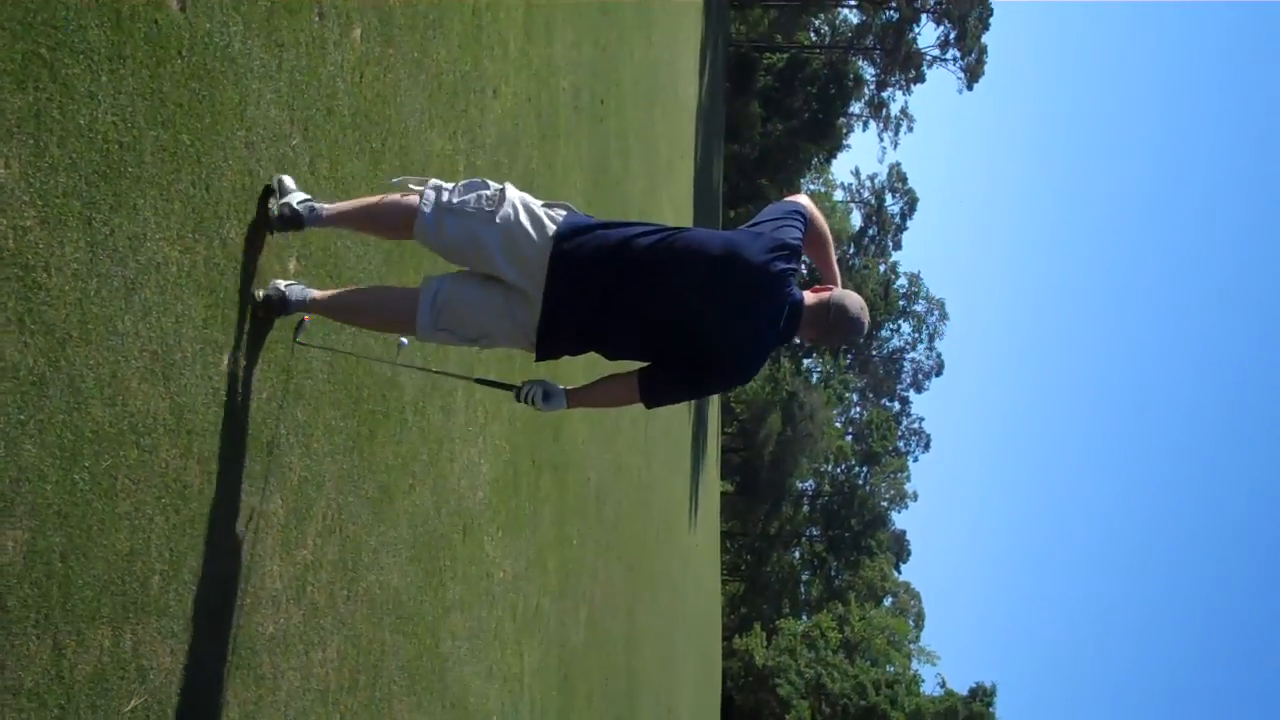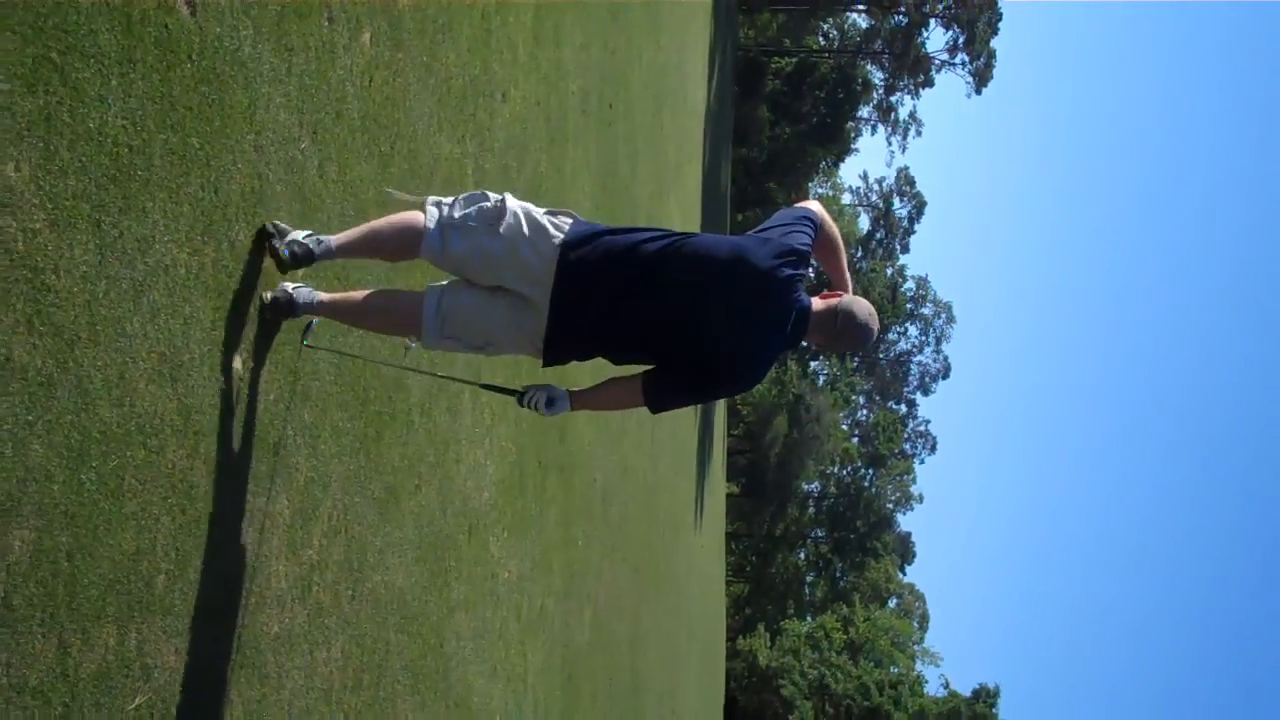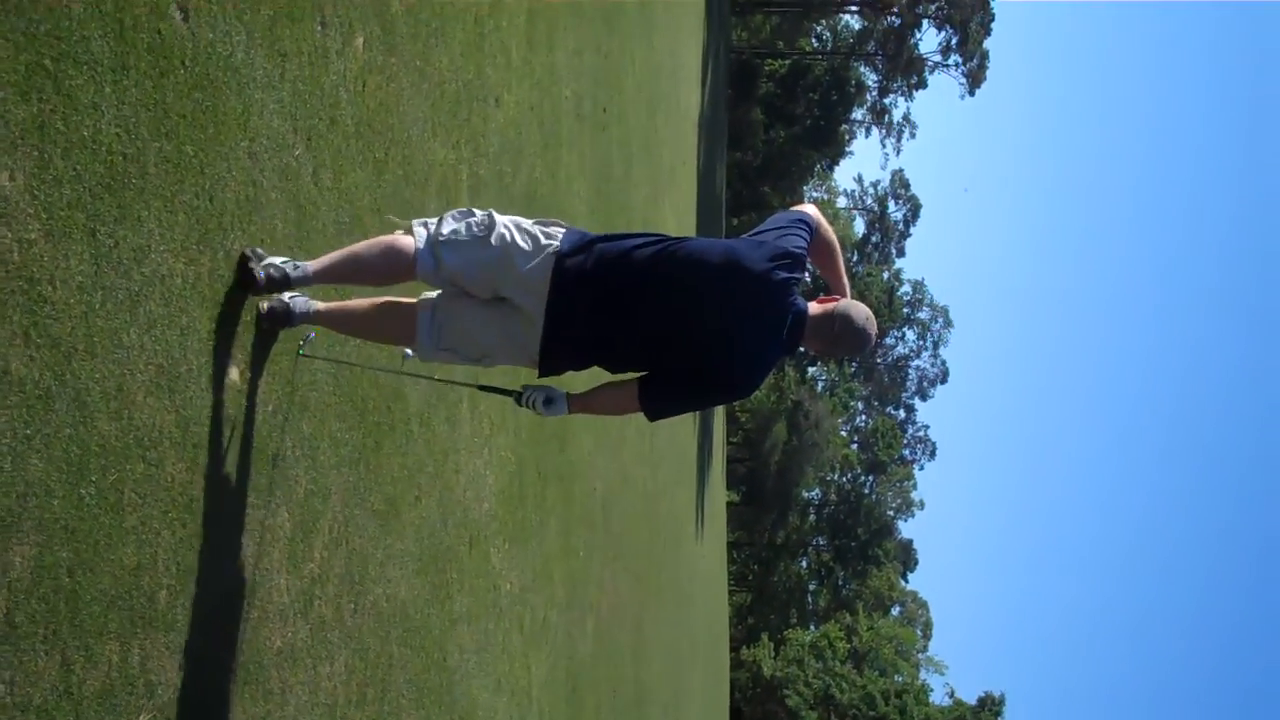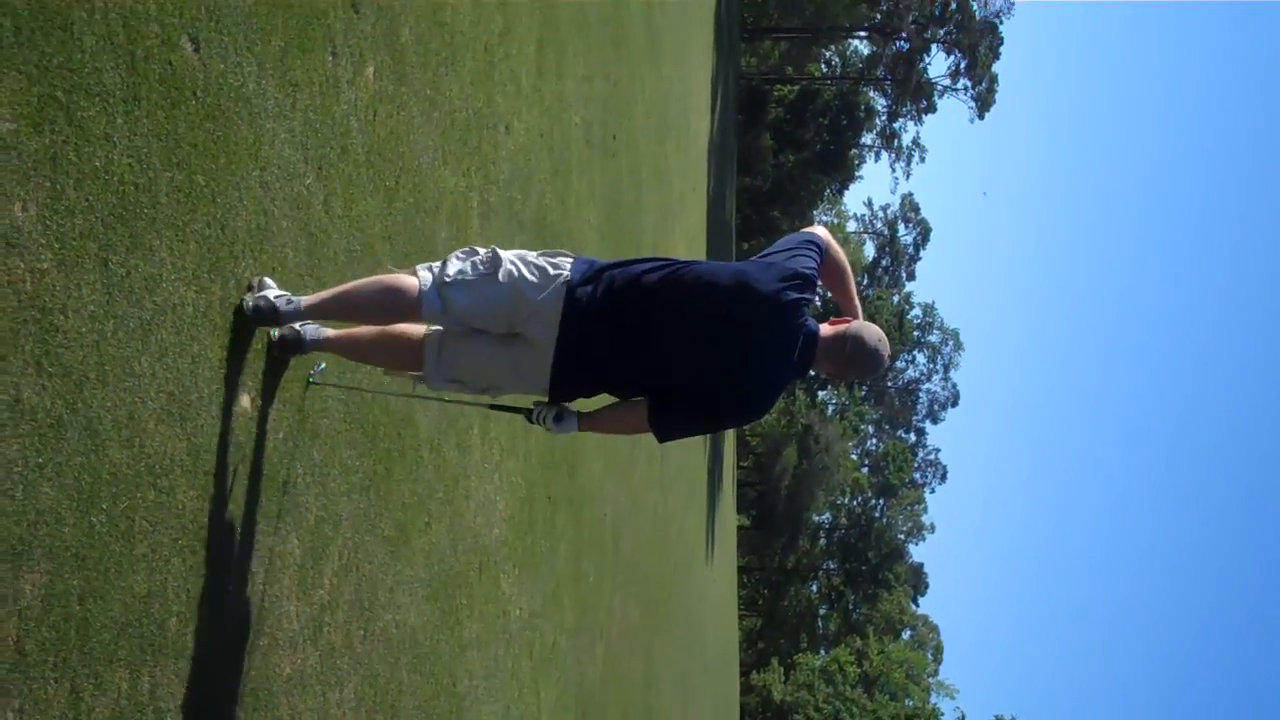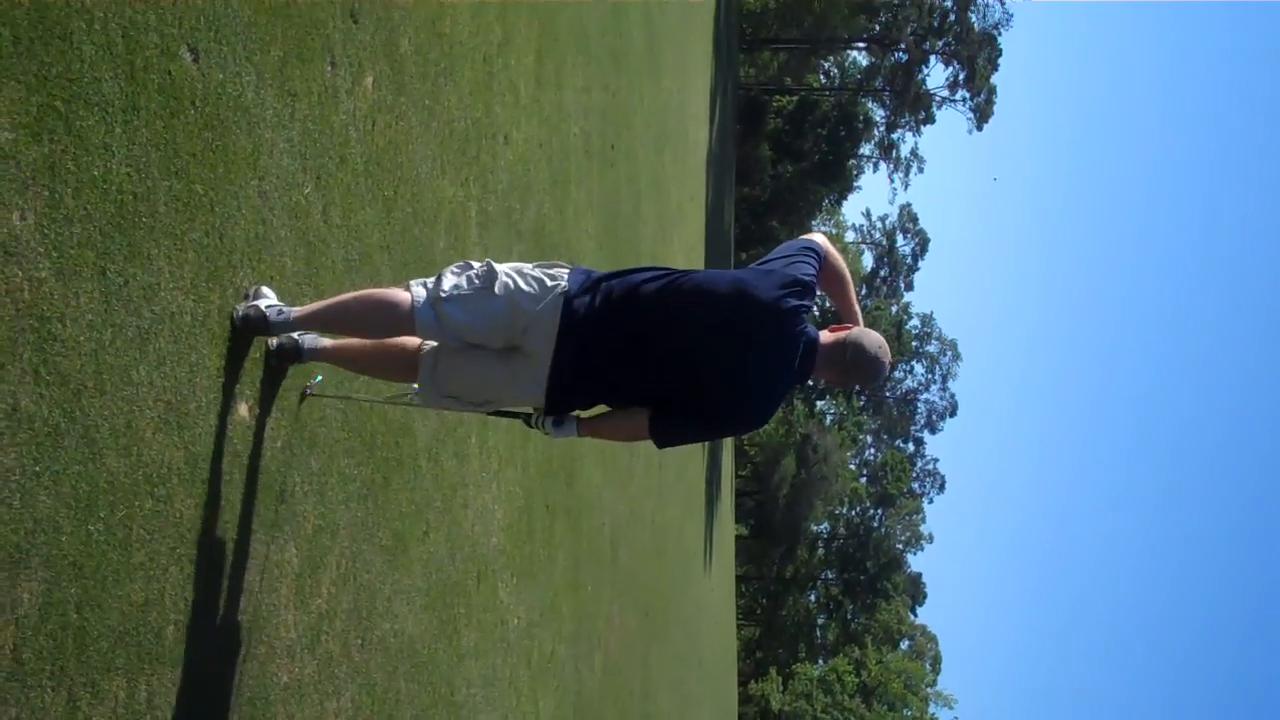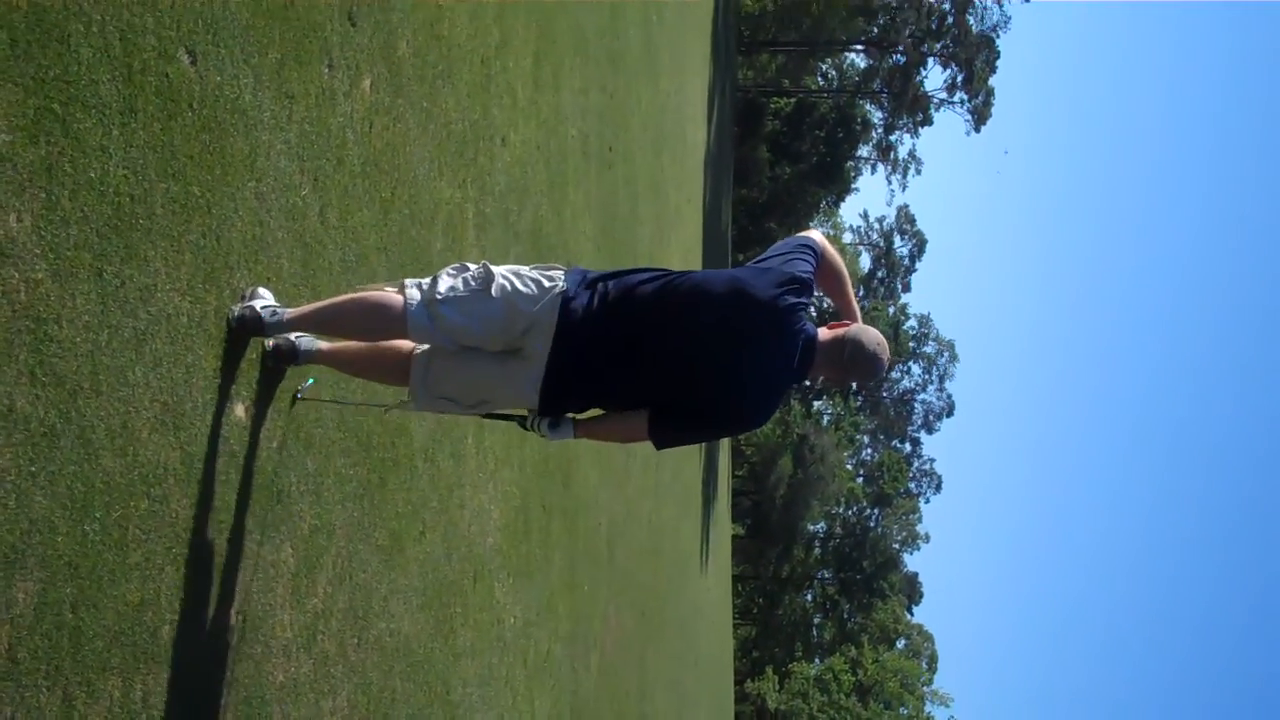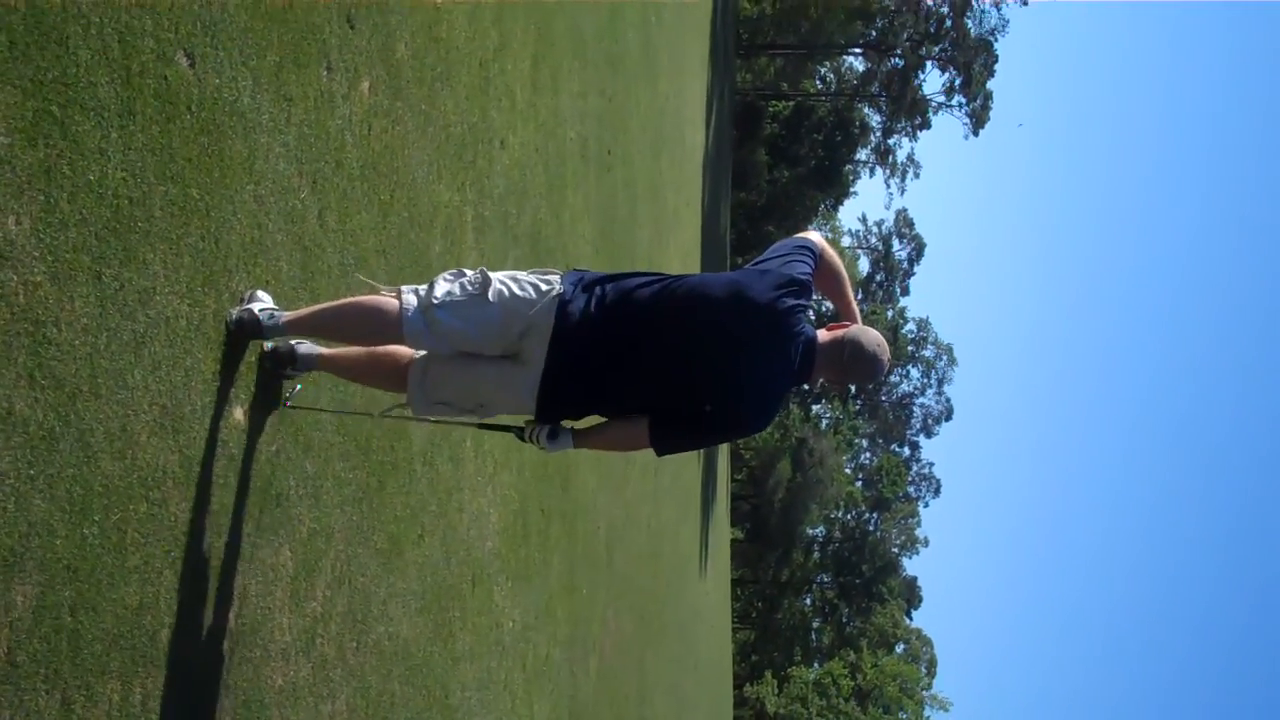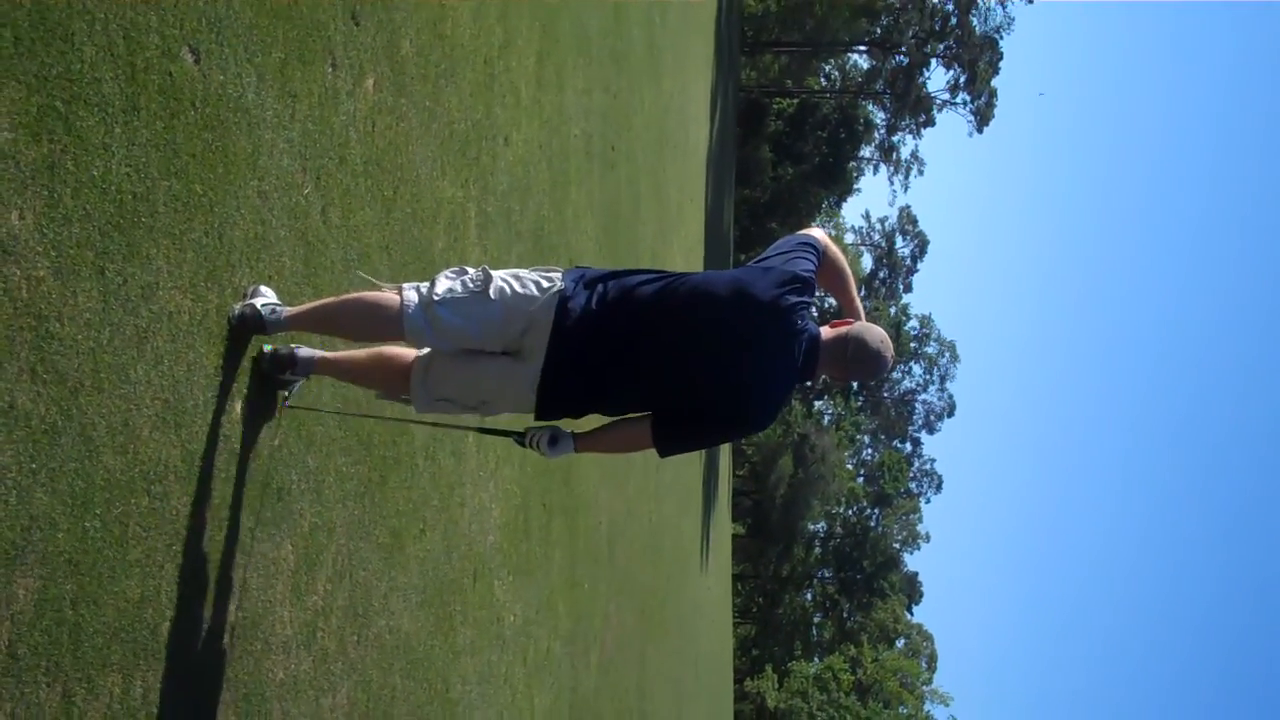
dt=0.1s
person 1, frame 1
left shoulder: (775, 247)
right shoulder: (738, 361)
left elbow: (803, 203)
right elbow: (644, 386)
left wrist: (832, 280)
right wrist: (567, 399)
left hip: (564, 239)
right hip: (555, 322)
left knee: (441, 208)
right knee: (429, 308)
left ankle: (313, 210)
right ankle: (309, 300)
person 1, frame 2
left shoulder: (784, 252)
right shoulder: (744, 366)
left elbow: (813, 208)
right elbow: (649, 388)
left wrist: (842, 285)
right wrist: (571, 402)
left hip: (570, 246)
right hip: (563, 327)
left knee: (446, 222)
right knee: (435, 315)
left ankle: (316, 244)
right ankle: (315, 303)
person 1, frame 3
left shoulder: (779, 255)
right shoulder: (741, 372)
left elbow: (809, 211)
right elbow: (643, 394)
left wrist: (843, 294)
right wrist: (568, 404)
left hip: (564, 259)
right hip: (559, 341)
left knee: (428, 245)
right knee: (424, 322)
left ankle: (295, 273)
right ankle: (312, 311)
person 1, frame 4
left shoulder: (789, 277)
right shoulder: (752, 396)
left elbow: (819, 234)
right elbow: (653, 415)
left wrist: (856, 313)
right wrist: (578, 422)
left hip: (571, 287)
right hip: (566, 367)
left knee: (428, 289)
right knee: (433, 353)
left ankle: (295, 306)
right ankle: (320, 337)
person 1, frame 5
left shoulder: (788, 286)
right shoulder: (753, 404)
left elbow: (818, 240)
right elbow: (648, 422)
left wrist: (856, 323)
right wrist: (575, 426)
left hip: (568, 299)
right hip: (565, 382)
left knee: (422, 306)
right knee: (429, 368)
left ankle: (287, 318)
right ankle: (313, 349)
person 1, frame 6
left shoulder: (786, 283)
right shoulder: (752, 403)
left elbow: (814, 238)
right elbow: (650, 424)
left wrist: (854, 317)
right wrist: (572, 427)
left hip: (565, 297)
right hip: (559, 384)
left knee: (417, 307)
right knee: (423, 370)
left ankle: (282, 318)
right ankle: (309, 351)
person 1, frame 7
left shoulder: (784, 286)
right shoulder: (755, 407)
left elbow: (814, 241)
right elbow: (650, 430)
left wrist: (853, 322)
right wrist: (571, 439)
left hip: (563, 303)
right hip: (558, 389)
left knee: (411, 313)
right knee: (421, 378)
left ankle: (277, 320)
right ankle: (309, 359)
person 1, frame 8
left shoulder: (787, 282)
right shoulder: (758, 404)
left elbow: (817, 237)
right elbow: (656, 430)
left wrist: (857, 316)
right wrist: (573, 443)
left hip: (565, 299)
right hip: (559, 387)
left knee: (412, 310)
right knee: (422, 379)
left ankle: (278, 315)
right ankle: (309, 363)
